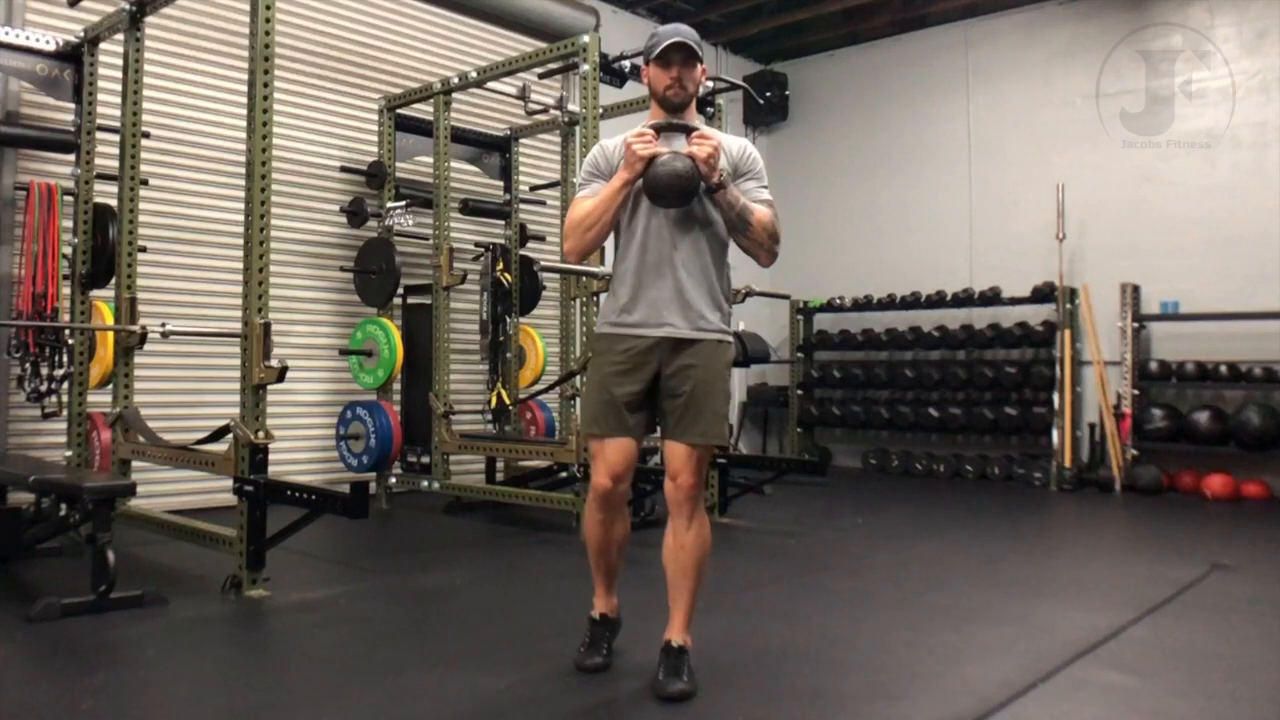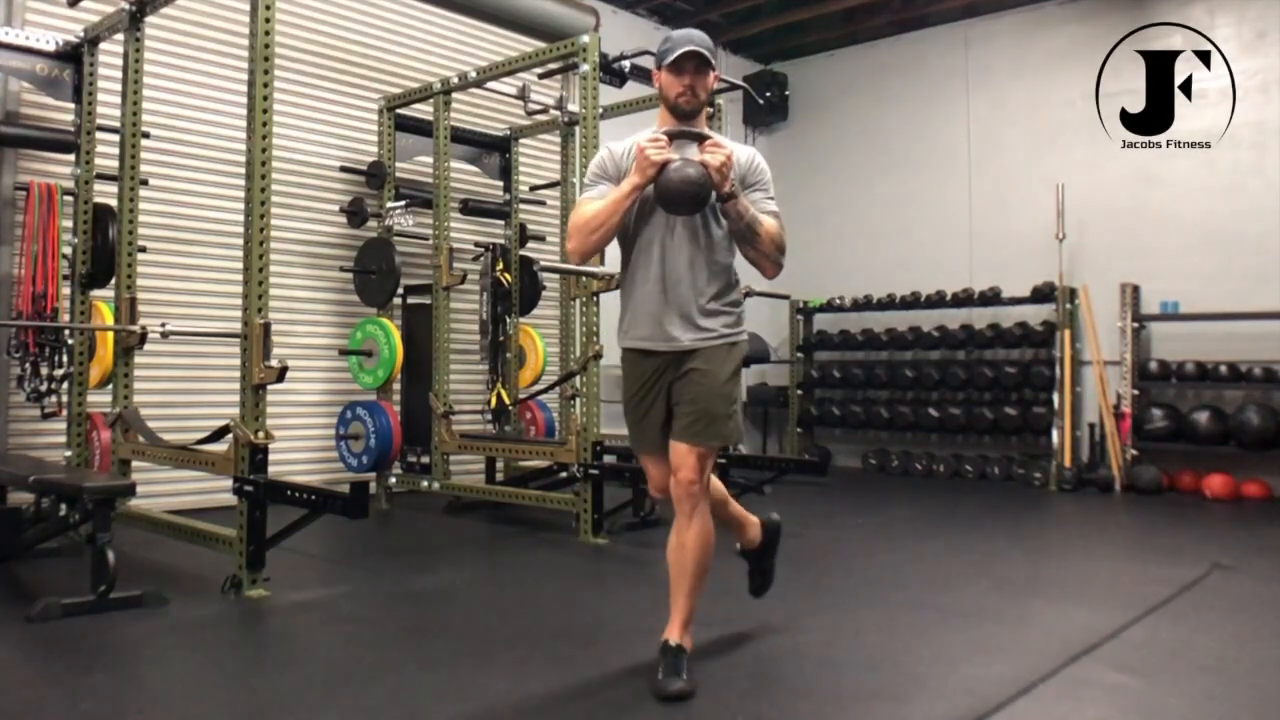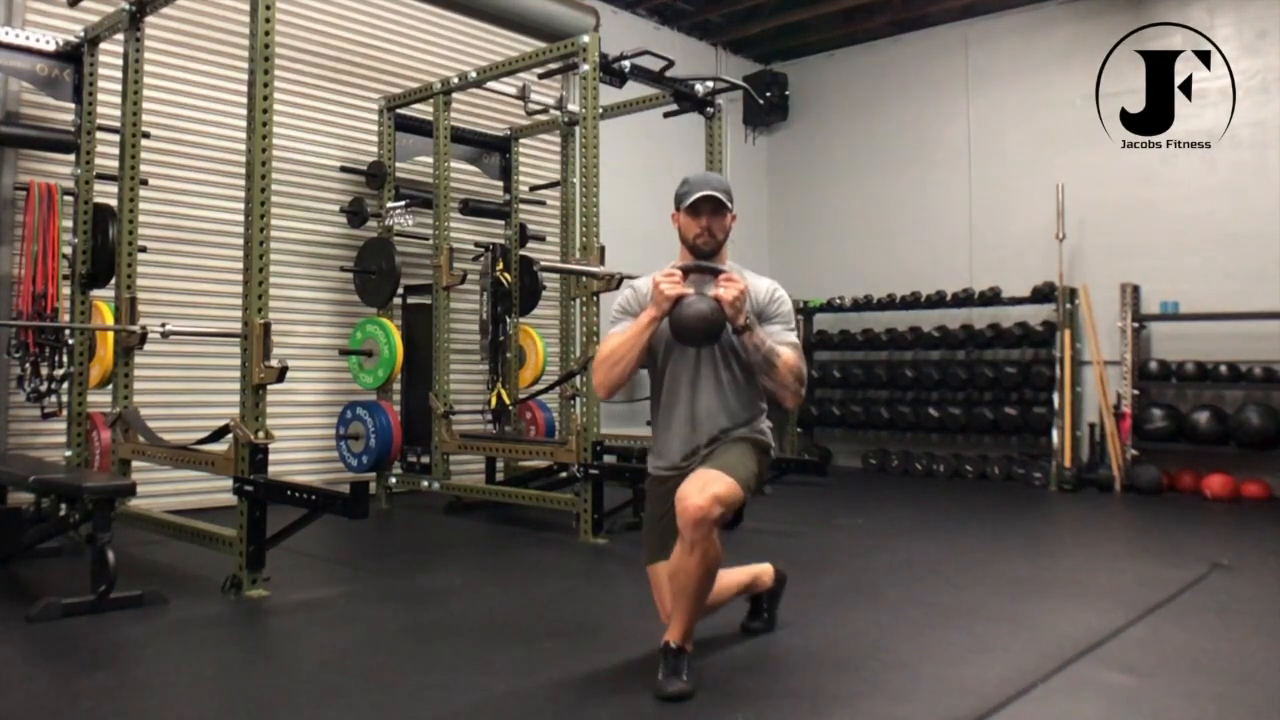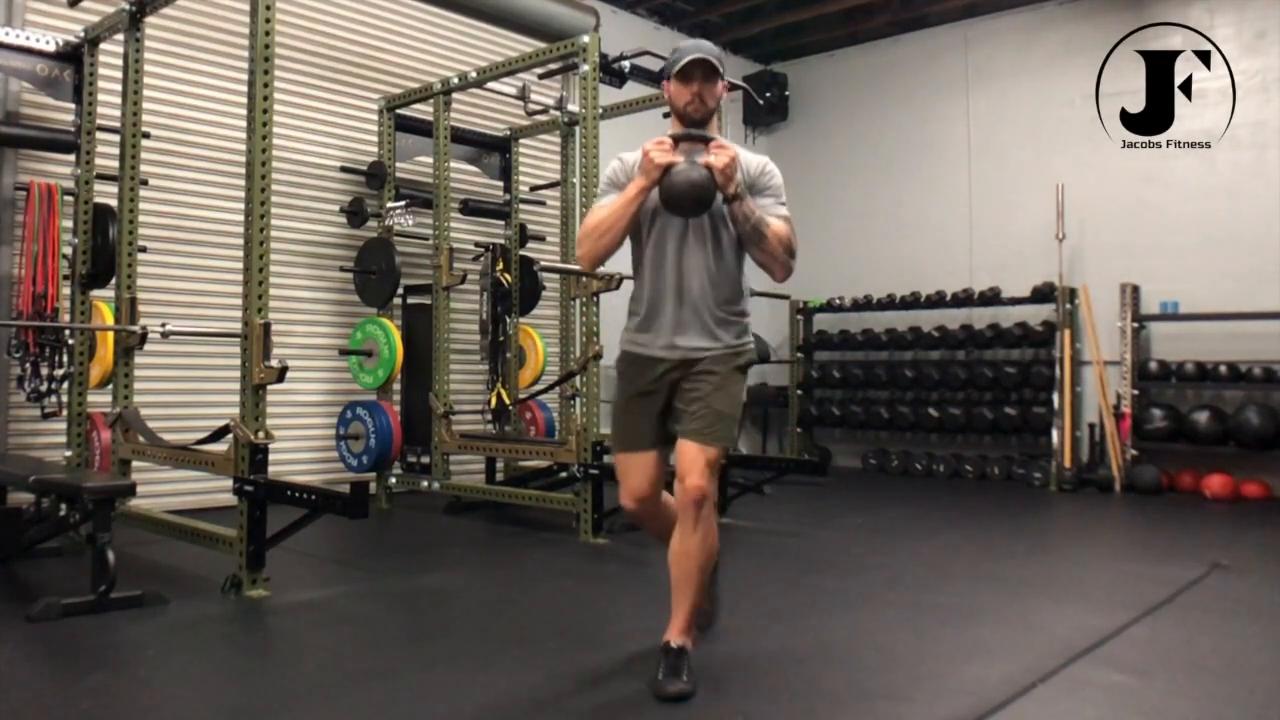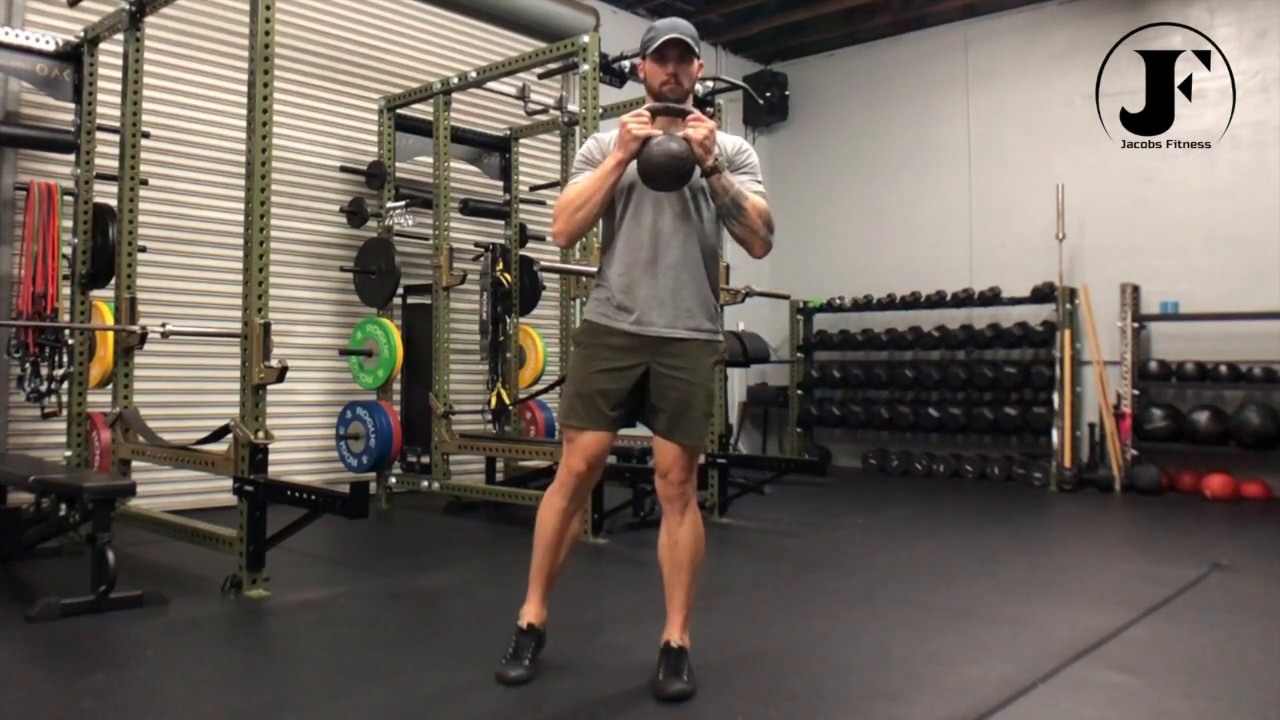
dt=1s
person 1, frame 1
left shoulder: (735, 153)
right shoulder: (609, 153)
left elbow: (767, 247)
right elbow: (574, 246)
left wrist: (716, 181)
right wrist: (628, 175)
left hip: (699, 339)
right hip: (622, 334)
left knee: (684, 490)
right knee: (608, 482)
left ankle: (677, 641)
right ankle: (604, 610)
person 1, frame 2
left shoulder: (743, 160)
right shoulder: (618, 156)
left elbow: (772, 261)
right elbow: (578, 247)
left wrist: (727, 190)
right wrist: (637, 180)
left hip: (710, 341)
right hip: (644, 343)
left knee: (687, 482)
right knee: (664, 484)
left ankle: (676, 642)
right ankle: (754, 532)
person 1, frame 3
left shoulder: (764, 294)
right shoulder: (641, 294)
left elbow: (792, 393)
right elbow: (604, 383)
left wrist: (742, 322)
right wrist: (655, 311)
left hip: (737, 442)
right hip: (670, 460)
left knee: (696, 508)
right knee: (682, 603)
left ankle: (676, 648)
right ankle: (763, 578)
person 1, frame 4
left shoulder: (754, 169)
right shoulder: (629, 165)
left elbow: (782, 265)
right elbow: (587, 255)
left wrist: (733, 191)
right wrist: (643, 183)
left hip: (716, 354)
right hip: (644, 350)
left knee: (694, 490)
right knee: (637, 497)
left ankle: (677, 642)
right ankle: (700, 570)
person 1, frame 5
left shoulder: (731, 149)
right shoulder: (605, 143)
left elbow: (760, 241)
right elbow: (564, 230)
left wrist: (710, 165)
right wrist: (621, 155)
left hip: (688, 339)
right hip: (610, 330)
left knee: (677, 486)
right knee: (576, 472)
left ankle: (676, 641)
right ankle: (531, 621)
